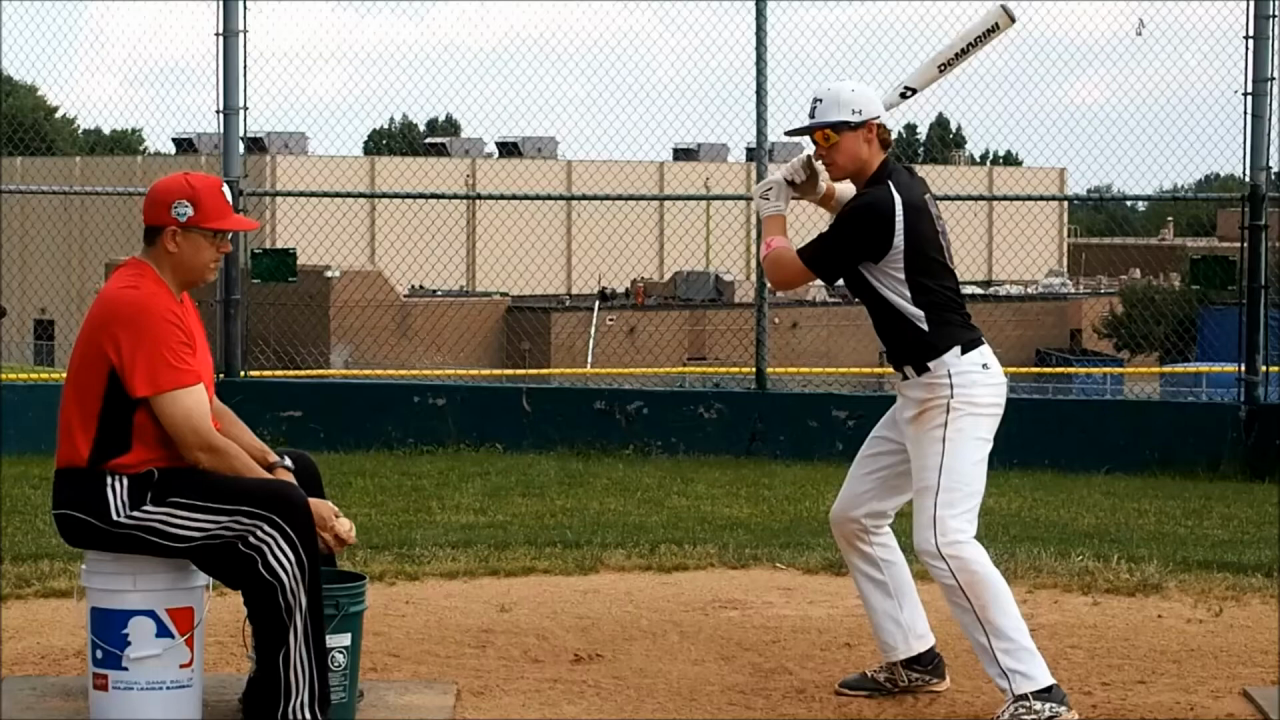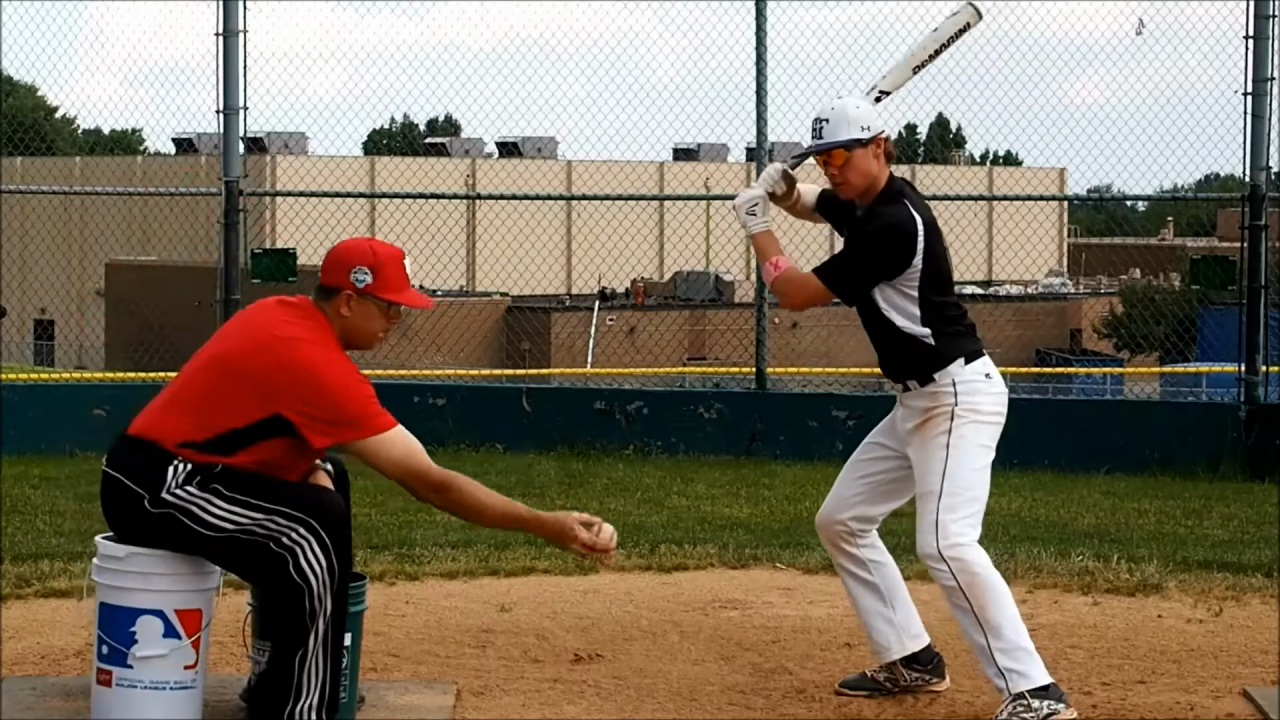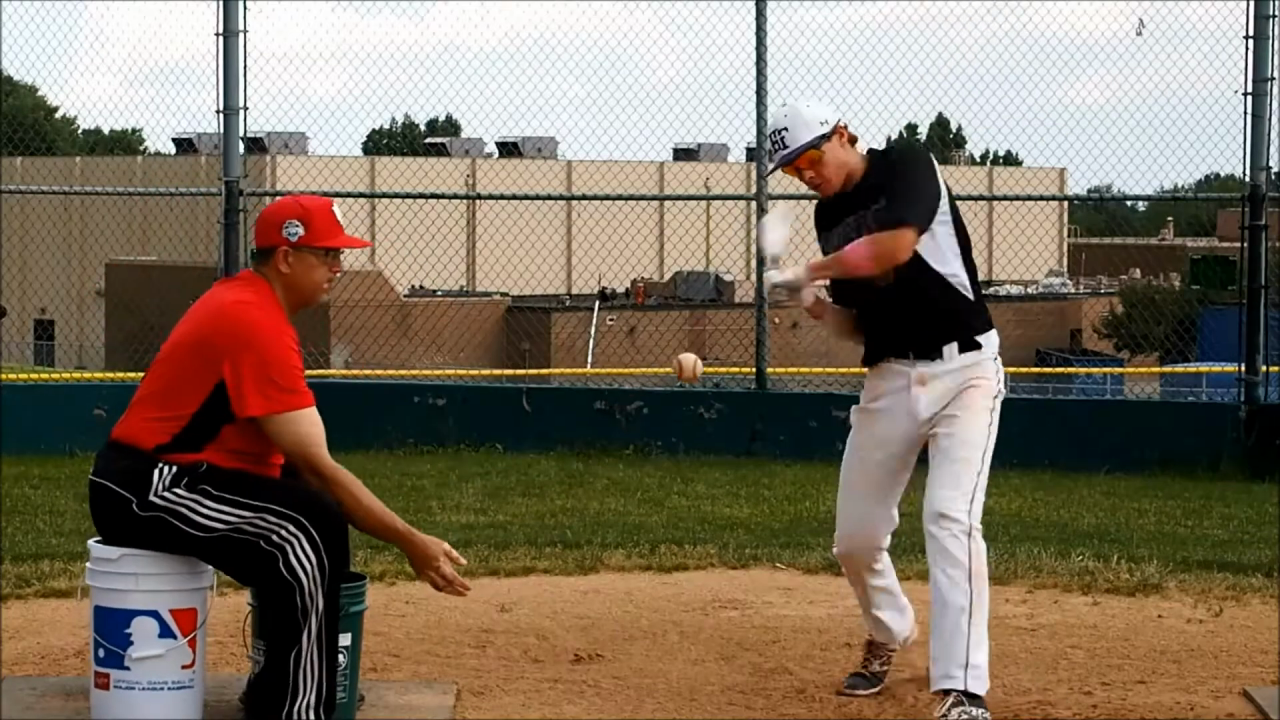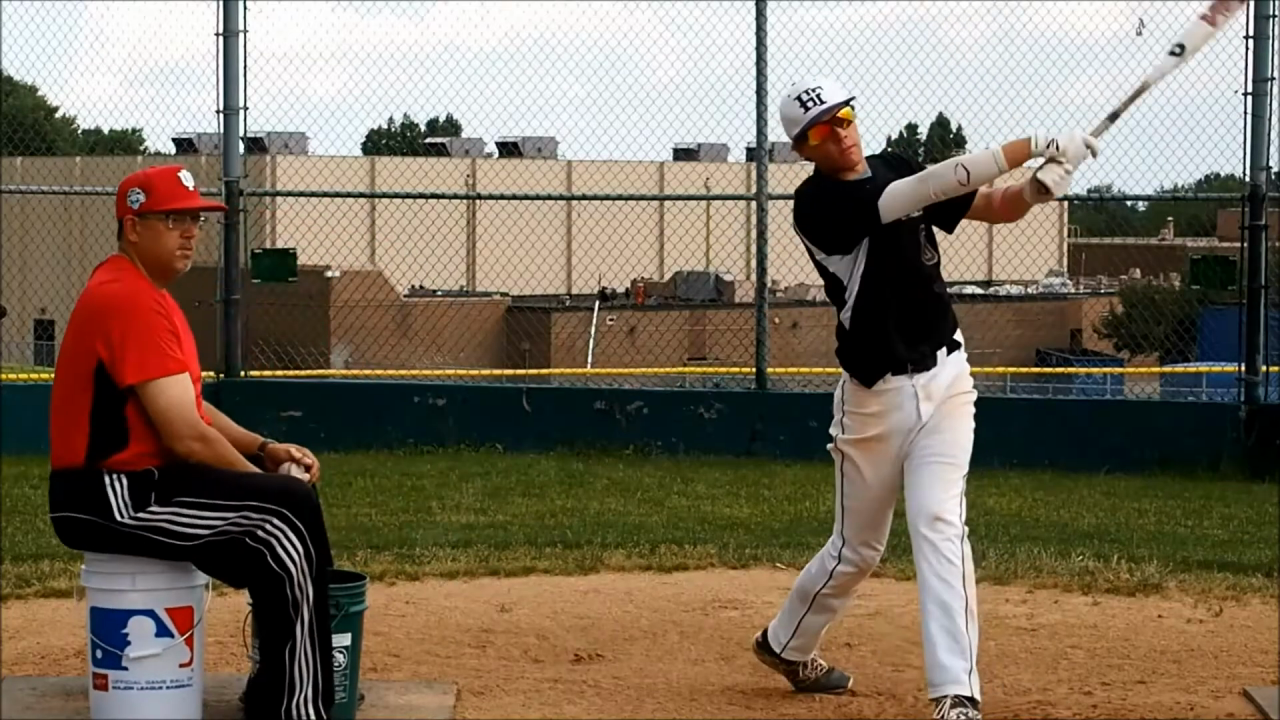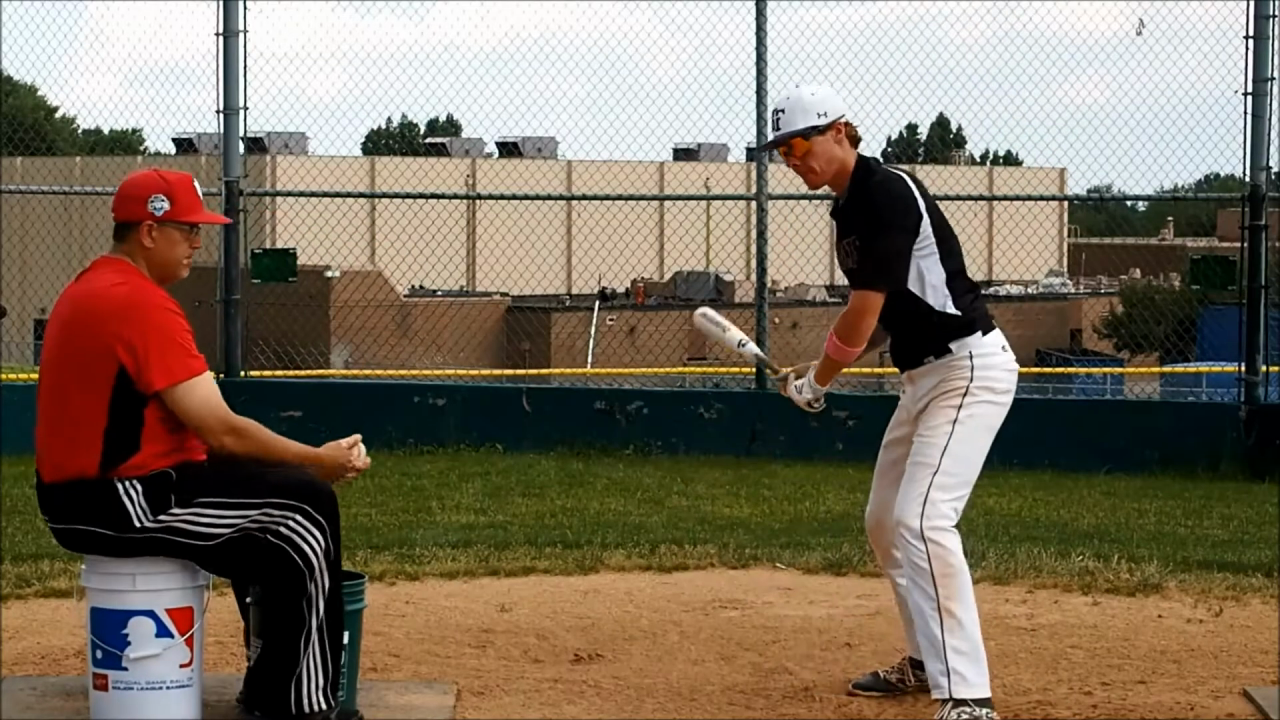
dt=0.7s
person 1, frame 1
left shoulder: (881, 206)
right shoulder: (895, 184)
left elbow: (783, 274)
right elbow: (852, 203)
left wrist: (770, 209)
right wrist: (812, 187)
left hip: (953, 383)
right hip: (924, 387)
left knee: (943, 538)
right knee: (854, 516)
right ankle: (914, 659)
person 1, frame 2
left shoulder: (894, 224)
right shoulder: (867, 203)
left elbow: (795, 294)
right elbow: (811, 204)
left wrist: (757, 227)
right wrist: (782, 189)
left hip: (957, 395)
right hip: (918, 400)
left knee: (945, 543)
right knee: (841, 521)
right ankle: (912, 659)
person 1, frame 3
left shoulder: (908, 164)
right shoulder: (830, 215)
left elbow: (892, 247)
right elbow: (845, 319)
left wrist: (806, 271)
right wrist: (814, 296)
left hip: (967, 370)
right hip: (891, 379)
left knee: (951, 521)
right knee: (860, 531)
right ankle: (887, 632)
person 1, frame 4
left shoulder: (897, 168)
right shoulder: (816, 203)
left elbow: (993, 206)
right elbow: (930, 187)
left wrist: (1040, 184)
right wrist: (1031, 147)
left hip: (946, 379)
right hip: (876, 396)
left knee: (939, 524)
right knee: (856, 548)
right ankle: (783, 643)
person 1, frame 5
left shoulder: (885, 191)
right shoulder: (849, 204)
left elbow: (864, 313)
left wrist: (817, 378)
right wrist: (826, 363)
left hip: (970, 367)
right hip: (925, 375)
left knee: (922, 520)
right knee: (886, 521)
right ankle: (928, 659)
person 2, frame 1
left shoulder: (166, 294)
right shoulder: (145, 306)
left elbow: (206, 407)
right elbow: (202, 447)
left wrist: (274, 464)
right wrist: (301, 507)
left hip: (142, 477)
right hip: (105, 499)
left knee: (299, 473)
right knee: (281, 518)
person 2, frame 2
left shoulder: (283, 313)
right shoulder: (317, 361)
right elbow: (429, 483)
left wrist: (311, 465)
right wrist: (545, 525)
left hip: (170, 471)
right hip: (155, 488)
left knee: (328, 480)
right knee: (315, 525)
person 2, frame 3
left shoulder: (244, 298)
right shoulder: (260, 325)
left elbow: (253, 418)
right elbow: (316, 468)
left wrist: (318, 472)
right wrist: (410, 542)
left hip: (165, 478)
right hip: (144, 492)
left knee: (323, 504)
right knee: (310, 522)
person 2, frame 4
left shoulder: (146, 293)
right shoulder: (129, 300)
left elbow: (189, 407)
right elbow: (188, 439)
left wrist: (264, 449)
right wrist: (267, 482)
left hip: (131, 482)
right hip: (105, 498)
left knee: (291, 494)
right knee: (289, 513)
person 2, frame 5
left shoulder: (89, 289)
right shoulder: (142, 304)
right elbow: (221, 430)
left wrist: (249, 449)
right wrist: (318, 459)
left hip: (78, 491)
right hip: (113, 504)
left knee: (259, 486)
right knee: (307, 504)
